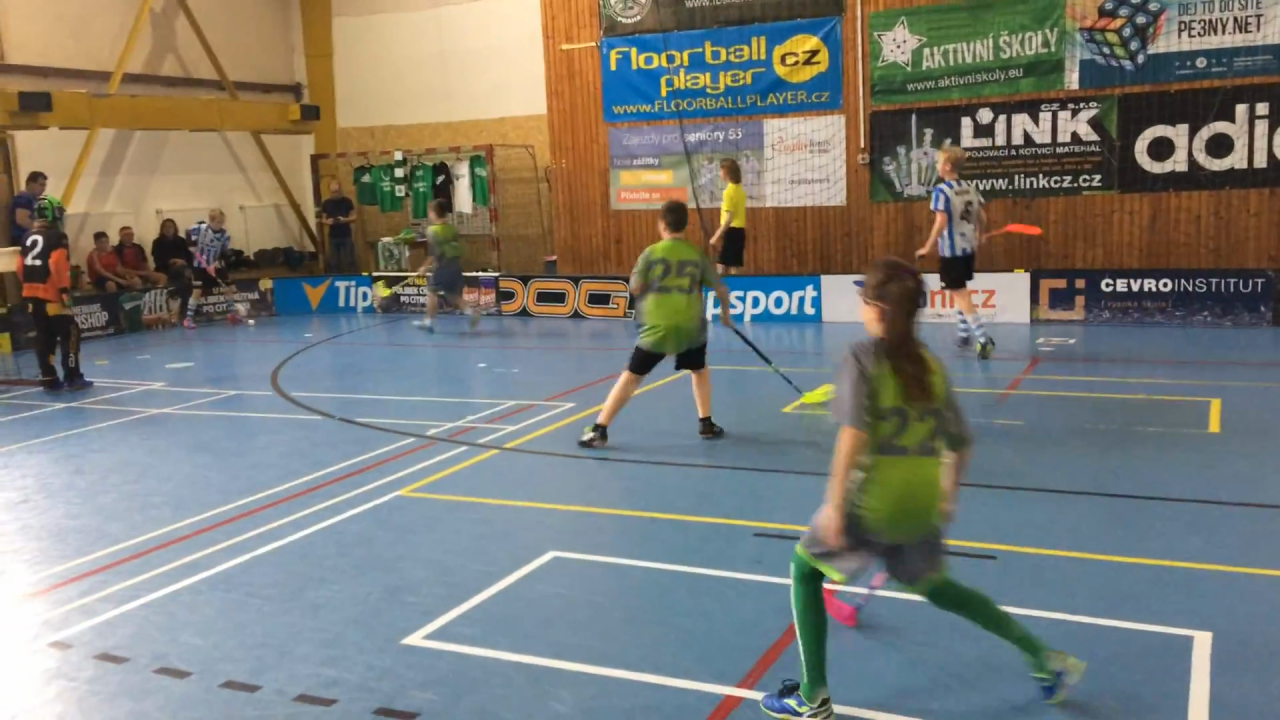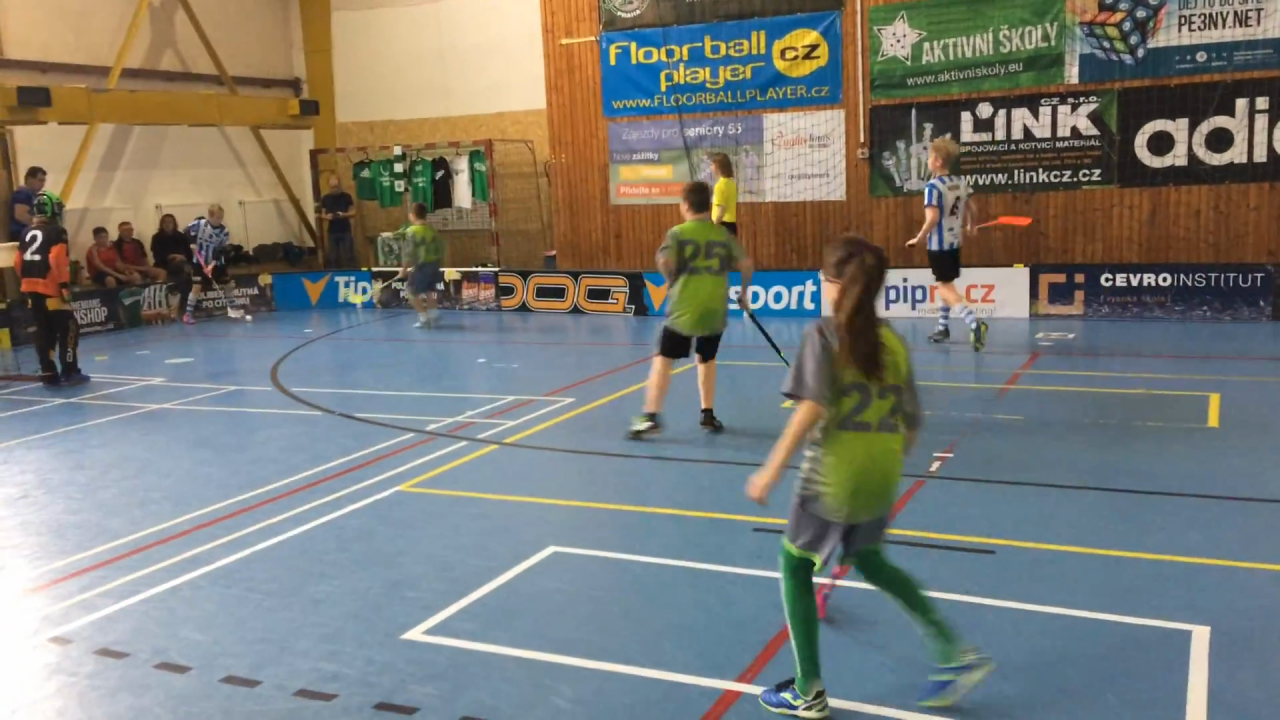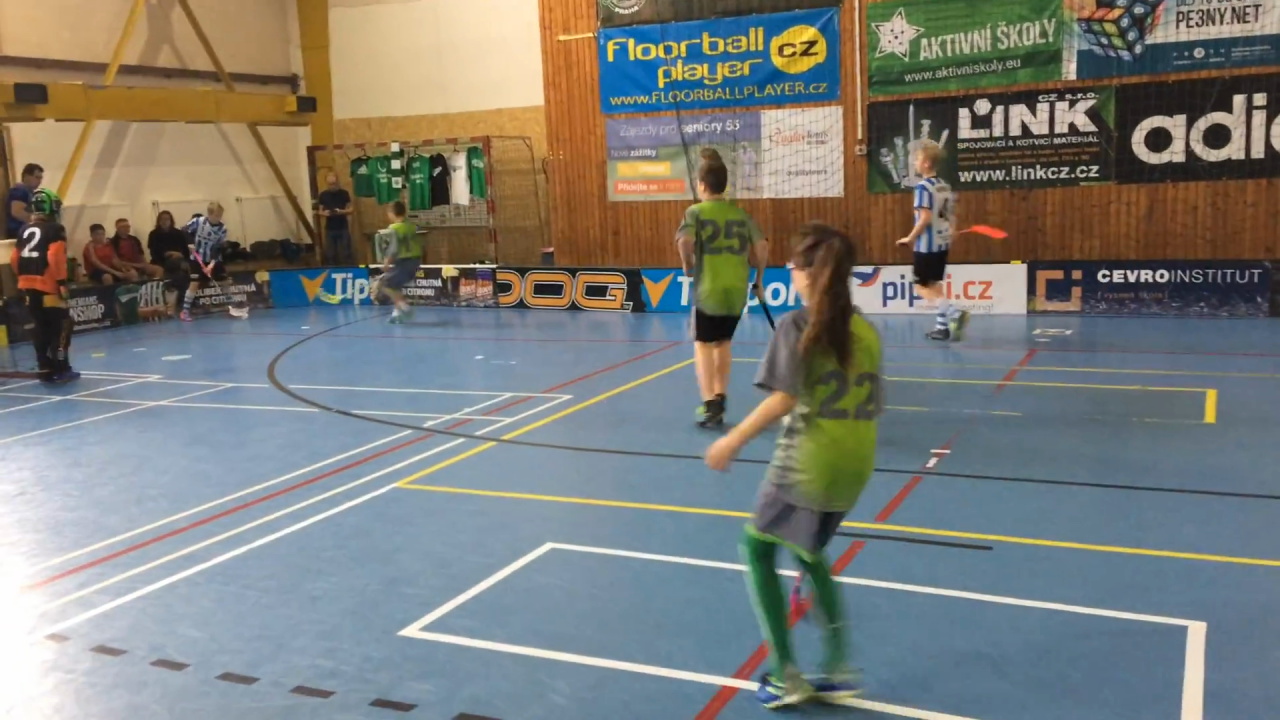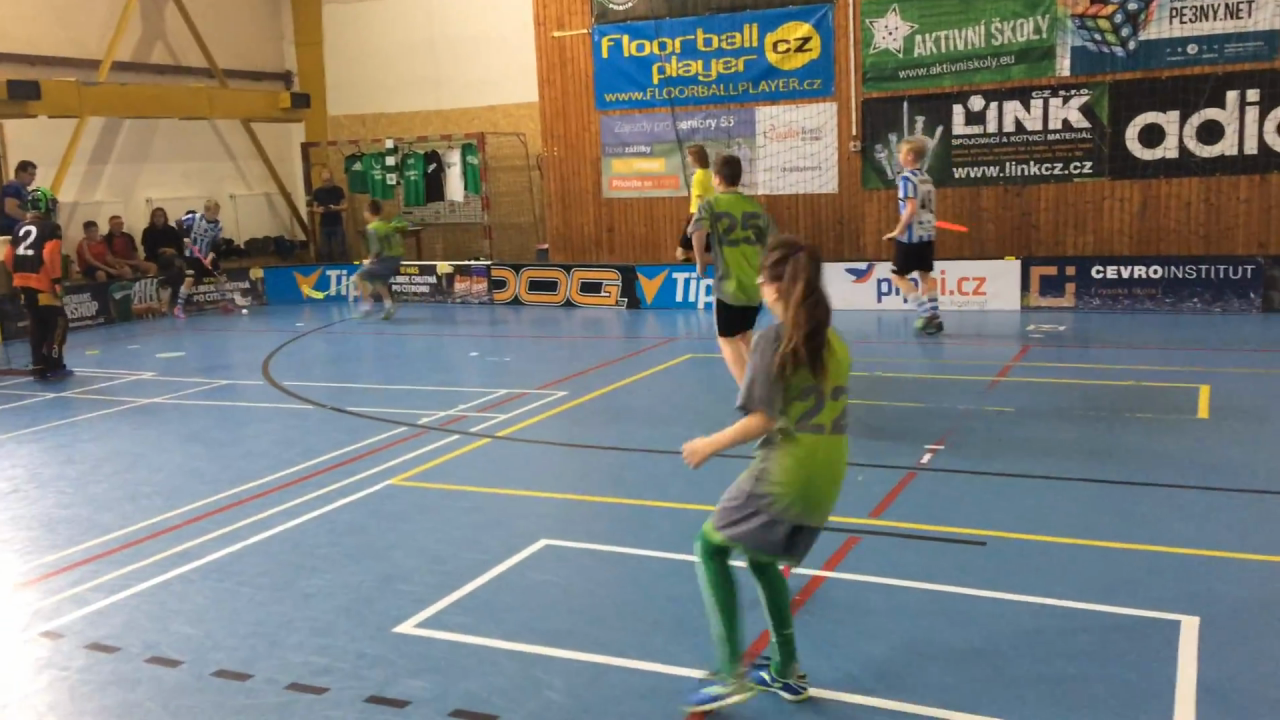
dt=0.1s
person 1, frame 1
left shoulder: (860, 356)
right shoulder: (931, 365)
left elbow: (853, 434)
right elbow: (958, 443)
left wrist: (832, 504)
right wrist: (945, 496)
left hip: (871, 496)
right hip: (917, 498)
left knee: (805, 573)
right knee: (934, 585)
right ankle: (1050, 660)
person 1, frame 2
left shoulder: (822, 334)
right shoulder: (893, 341)
left elbow: (812, 409)
right elbow: (910, 423)
left wrist: (771, 468)
left hip: (834, 474)
right hip: (882, 479)
left knee: (794, 567)
right knee: (870, 562)
right ankle: (957, 652)
person 1, frame 3
left shoulder: (796, 325)
right shoulder: (867, 330)
left elbow: (785, 398)
right elbow: (871, 407)
left wrist: (732, 439)
left hip: (807, 463)
right hip: (854, 466)
left knee: (758, 551)
right knee: (809, 554)
left ankle: (787, 675)
right ankle: (840, 670)
person 1, frame 4
left shoulder: (771, 340)
right shoulder: (835, 343)
left elbow: (764, 420)
right elbow: (832, 415)
left wrist: (711, 445)
left hip: (781, 478)
right hip: (826, 481)
left knee: (711, 551)
right knee: (764, 561)
left ankle: (732, 675)
right ankle: (788, 672)
person 2, frame 1
left shoulder: (650, 253)
right shoulder: (697, 255)
left elbow: (636, 287)
right elbow: (720, 288)
right wrist: (726, 310)
left hip: (655, 328)
right hip: (691, 328)
left knee: (630, 378)
right knee: (699, 370)
left ankle: (599, 429)
right ankle: (706, 423)
person 2, frame 2
left shoulder: (677, 233)
right shoulder: (723, 234)
left elbow: (664, 262)
right elbow: (745, 264)
left wrist: (672, 279)
right wrist: (744, 292)
left hip: (684, 310)
right hip: (715, 311)
left knee: (663, 361)
right knee: (706, 361)
left ankle: (651, 416)
right ankle: (708, 414)
person 2, frame 3
left shoulder: (695, 212)
right shoulder: (741, 214)
left elbow: (684, 240)
right elbow: (761, 246)
left wrist: (687, 264)
right wrist: (759, 279)
left hip: (709, 291)
right hip: (737, 292)
left knee: (703, 346)
right knee: (723, 344)
left ankle: (710, 404)
right ankle: (720, 397)
person 2, frame 4
left shoulder: (711, 203)
right shoulder: (755, 206)
left elbow: (698, 232)
left wrist: (700, 260)
left hip: (729, 283)
right hip: (754, 283)
left knee: (728, 340)
right knee: (744, 335)
person 3, frame 1
left shoulder: (941, 190)
right shoulder: (971, 188)
left elbow: (941, 222)
right elbow: (982, 216)
left wrist: (928, 247)
right wrist: (977, 235)
left hip: (951, 250)
right hip: (968, 248)
left knee: (959, 294)
right knee: (961, 291)
left ankle: (983, 339)
right ankle: (965, 334)
person 3, frame 2
left shoulder: (934, 186)
right shoulder: (960, 183)
left elbow: (932, 217)
right elbow: (972, 209)
left wrist: (918, 238)
right wrist: (967, 227)
left hip: (939, 243)
right hip: (955, 242)
left knee: (946, 288)
right knee: (946, 284)
left ankle: (975, 324)
right ankle: (943, 329)
person 3, frame 3
left shoulder: (923, 187)
right shoulder: (945, 186)
left elbow: (925, 218)
right elbow: (951, 214)
left wrist: (910, 238)
left hip: (927, 246)
right hip: (942, 243)
left knee: (922, 288)
right knee: (934, 284)
left ankle: (956, 314)
right ankle: (942, 327)
person 3, frame 4
left shoulder: (906, 179)
right shoulder: (928, 179)
left elbow: (911, 209)
left wrist: (896, 232)
left hip: (910, 236)
right hip: (927, 235)
left knee: (899, 277)
right knee: (926, 276)
left ankle: (926, 312)
right ankle: (935, 319)
person 4, frame 1
left shoulder: (28, 237)
right shoulder: (57, 236)
left elbow: (21, 267)
right elbow: (58, 264)
right wrist: (64, 291)
left hip: (32, 295)
right hip: (51, 294)
left knee: (44, 336)
right knee: (69, 333)
left ankle: (49, 379)
right ankle: (72, 377)
person 4, frame 2
left shoulder: (27, 232)
right shoulder: (57, 231)
left elbow: (18, 262)
right elbow: (58, 260)
right wrist: (64, 285)
left hip: (31, 289)
right hip: (50, 289)
left knee: (44, 331)
right knee: (68, 328)
left ankle: (49, 374)
right ankle: (69, 372)
person 4, frame 3
left shoulder: (24, 230)
right shoulder: (55, 229)
left elbow: (14, 259)
right elbow: (56, 257)
right wrist: (62, 282)
left hip: (28, 286)
right hip: (47, 286)
left knee: (41, 328)
right knee: (61, 326)
left ankle: (46, 371)
right ankle: (60, 370)
person 4, frame 4
left shoulder: (20, 228)
right shoulder: (51, 227)
left elbow: (9, 257)
right elbow: (51, 255)
right wrist: (57, 281)
left hip: (23, 283)
right hip: (41, 284)
left knee: (38, 325)
right knee: (57, 323)
left ankle: (39, 367)
right ankle: (54, 367)
